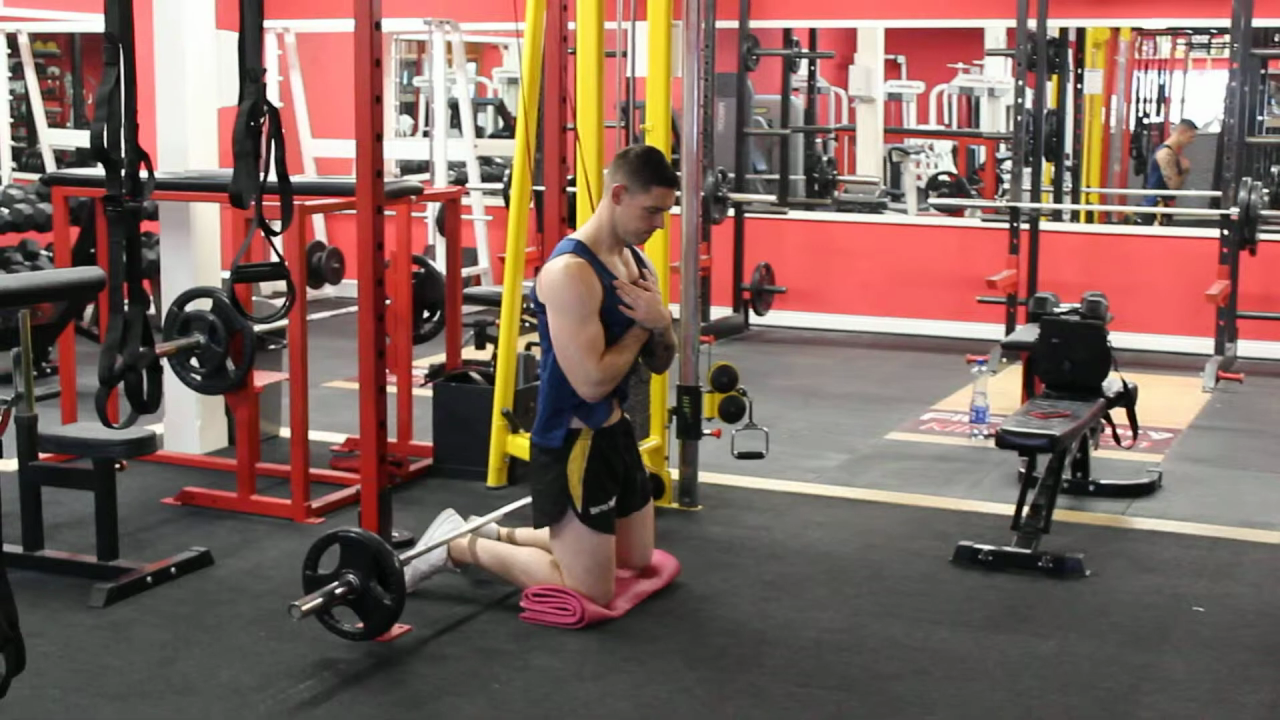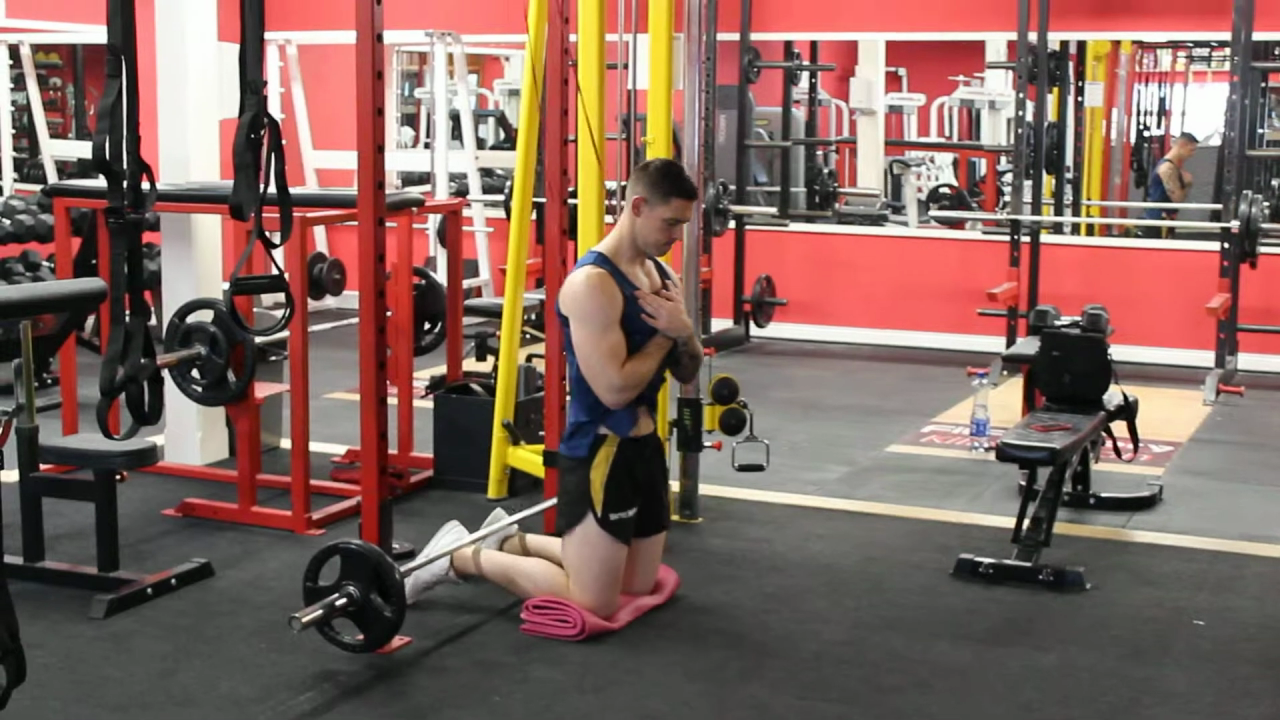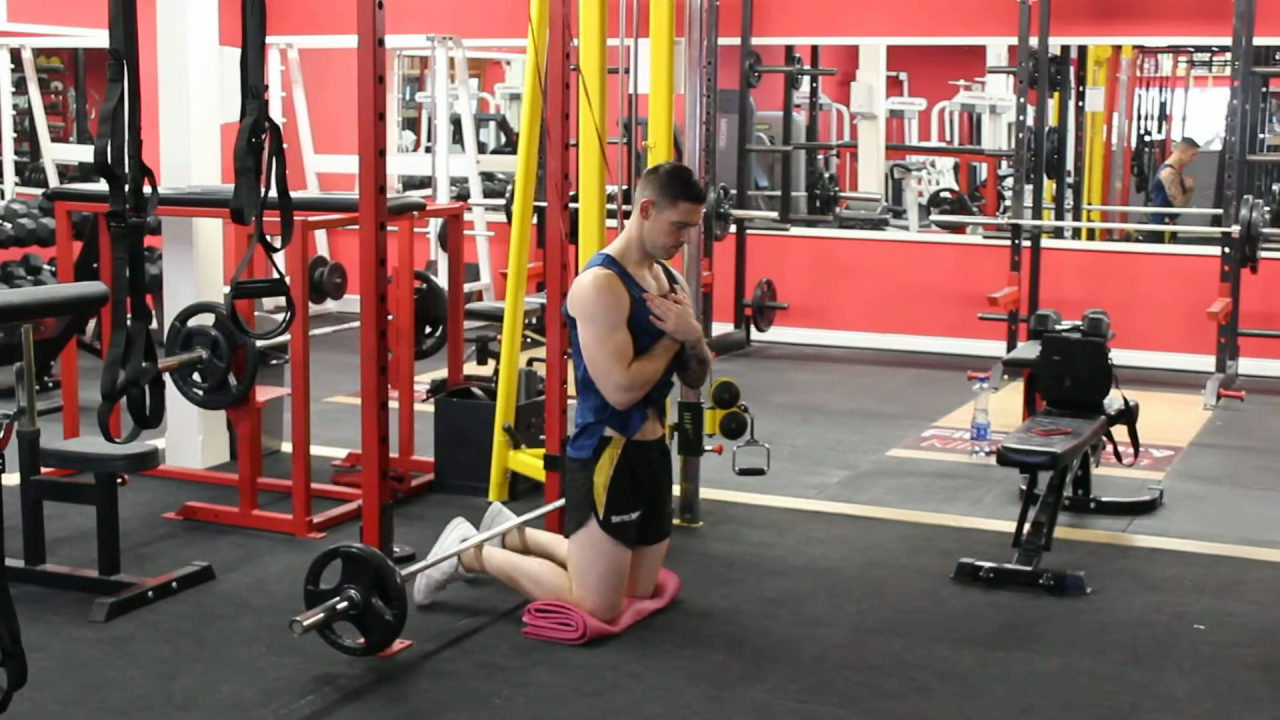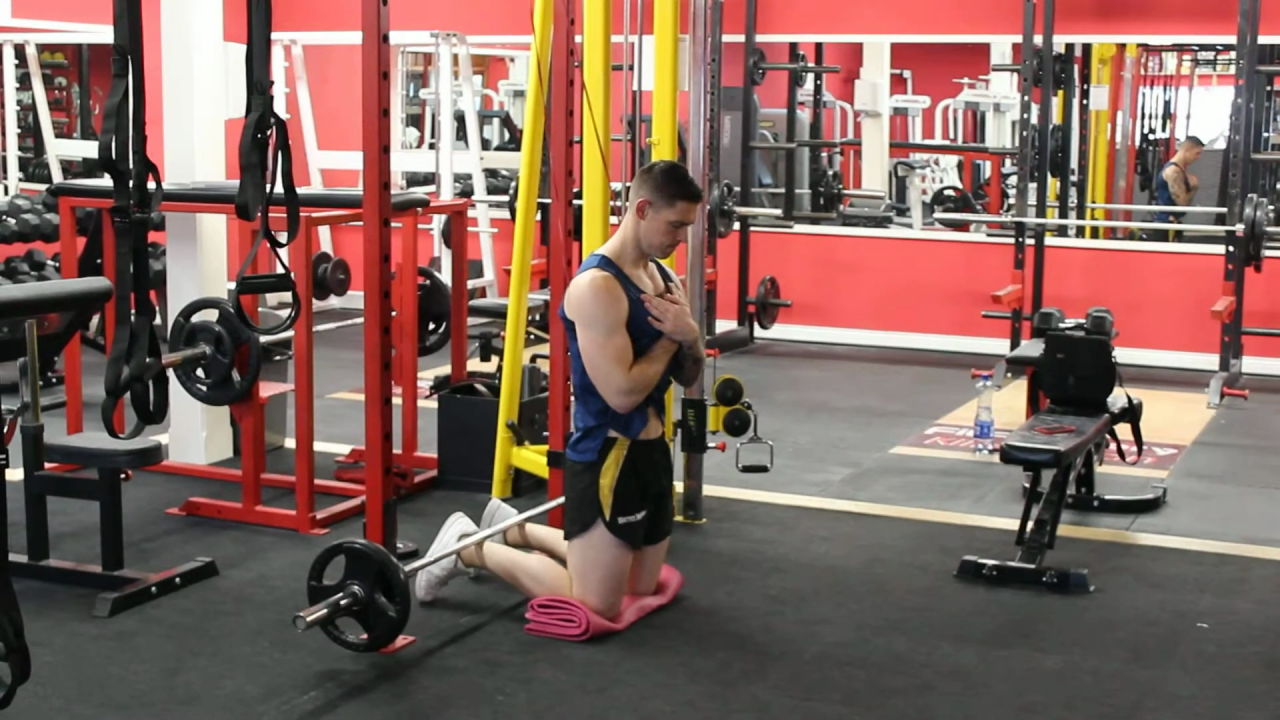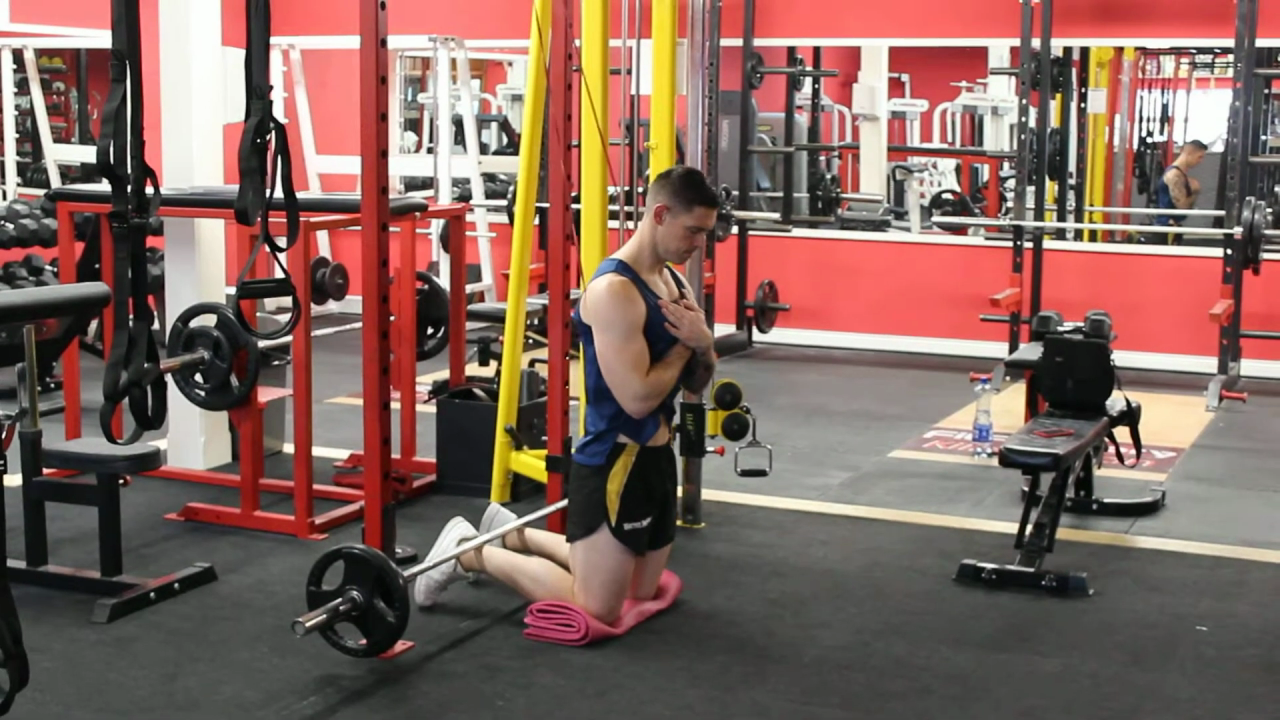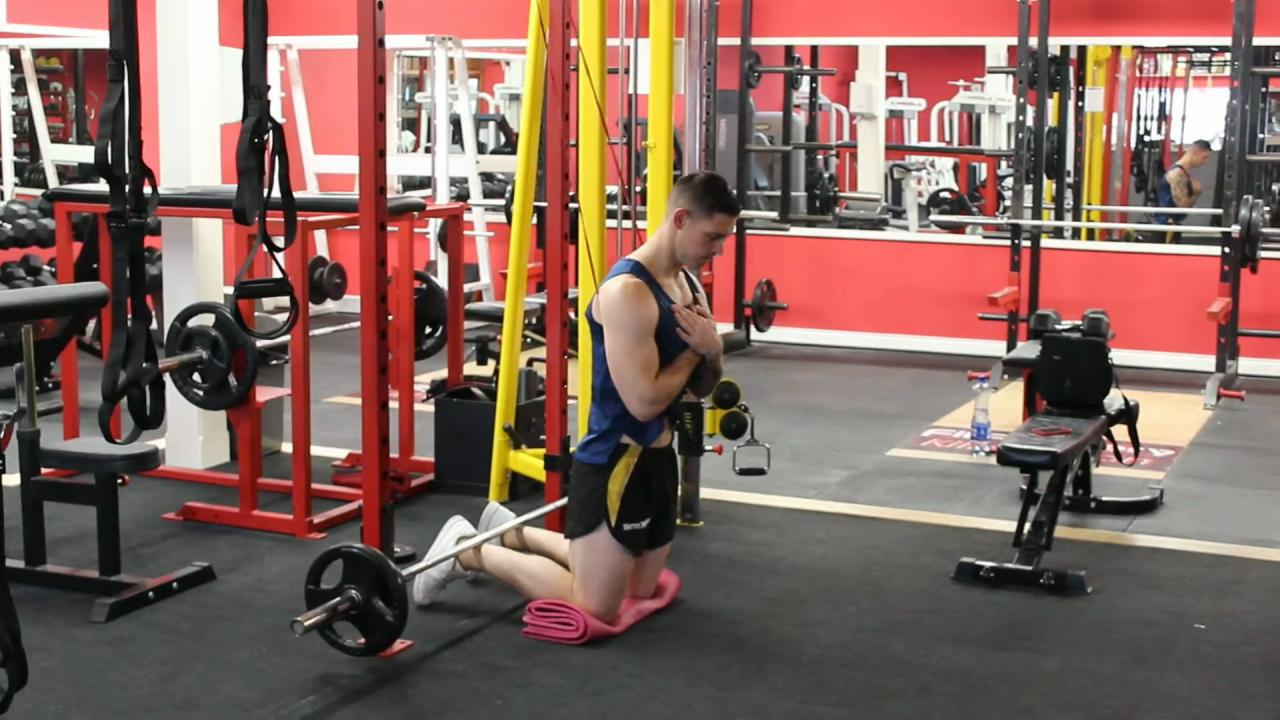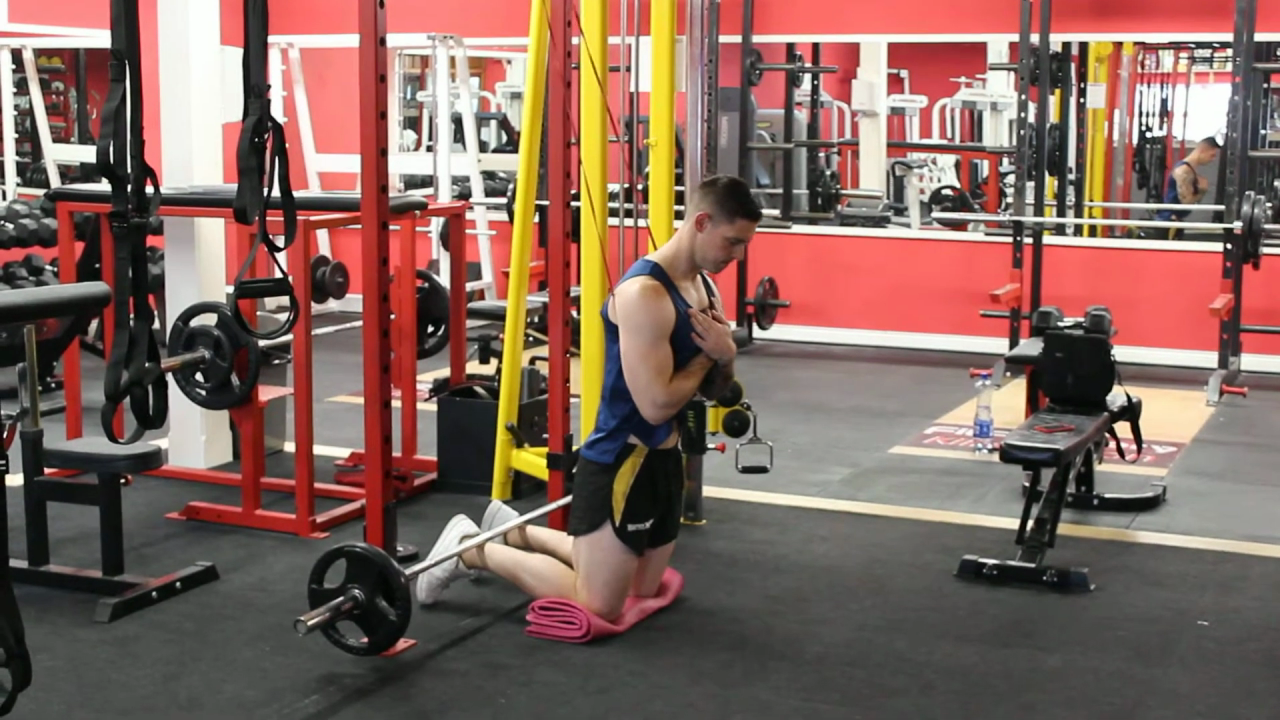
dt=0.4s
person 1, frame 1
left shoulder: (637, 263)
right shoulder: (570, 272)
left elbow: (659, 361)
right elbow: (591, 382)
left wrist: (661, 322)
right wrist: (643, 324)
left hip: (614, 430)
right hip: (573, 443)
left knee: (636, 560)
right knee: (591, 594)
left ankle: (499, 534)
right ankle: (460, 545)
person 1, frame 2
left shoulder: (662, 274)
right shoulder: (592, 283)
left elbow: (687, 372)
right elbow: (615, 389)
left wrist: (685, 332)
right wrist: (664, 333)
left hip: (644, 445)
right hip: (600, 453)
left knee: (639, 587)
right knee: (594, 606)
left ankle: (513, 541)
right ankle: (462, 555)
person 1, frame 3
left shoulder: (670, 279)
right shoulder: (599, 284)
left elbow: (696, 377)
right elbow: (620, 390)
left wrist: (693, 336)
right wrist: (672, 336)
left hip: (651, 449)
right hip: (605, 455)
left knee: (638, 590)
right knee: (595, 610)
left ankle: (511, 535)
right ankle: (469, 552)
person 1, frame 4
left shoulder: (663, 278)
right shoulder: (597, 286)
left elbow: (689, 375)
right elbow: (622, 393)
left wrist: (689, 335)
right wrist: (670, 336)
left hip: (650, 448)
right hip: (608, 457)
left knee: (641, 587)
right knee: (597, 606)
left ankle: (513, 529)
right ankle: (469, 548)
person 1, frame 5
left shoulder: (675, 282)
right shoulder: (613, 290)
left elbow: (696, 382)
right elbow: (637, 398)
left wrist: (703, 342)
right wrist: (685, 342)
left hip: (656, 456)
right hip: (615, 463)
left knee: (640, 592)
right knee: (596, 610)
left ankle: (512, 533)
right ankle: (469, 551)
person 1, frame 6
left shoulder: (689, 285)
right shoulder: (627, 291)
left elbow: (701, 387)
right elbow: (643, 401)
left wrist: (713, 350)
right wrist: (694, 348)
left hip: (657, 457)
right hip: (616, 463)
left knee: (639, 590)
right knee: (595, 608)
left ankle: (509, 532)
right ankle: (468, 551)
person 1, frame 7
left shoulder: (703, 286)
right shoulder: (644, 293)
left elbow: (712, 389)
right elbow: (656, 404)
left wrist: (726, 354)
right wrist: (708, 353)
left hip: (663, 458)
right hip: (621, 463)
left knee: (643, 587)
right knee: (598, 607)
left ankle: (512, 531)
right ankle: (471, 548)
